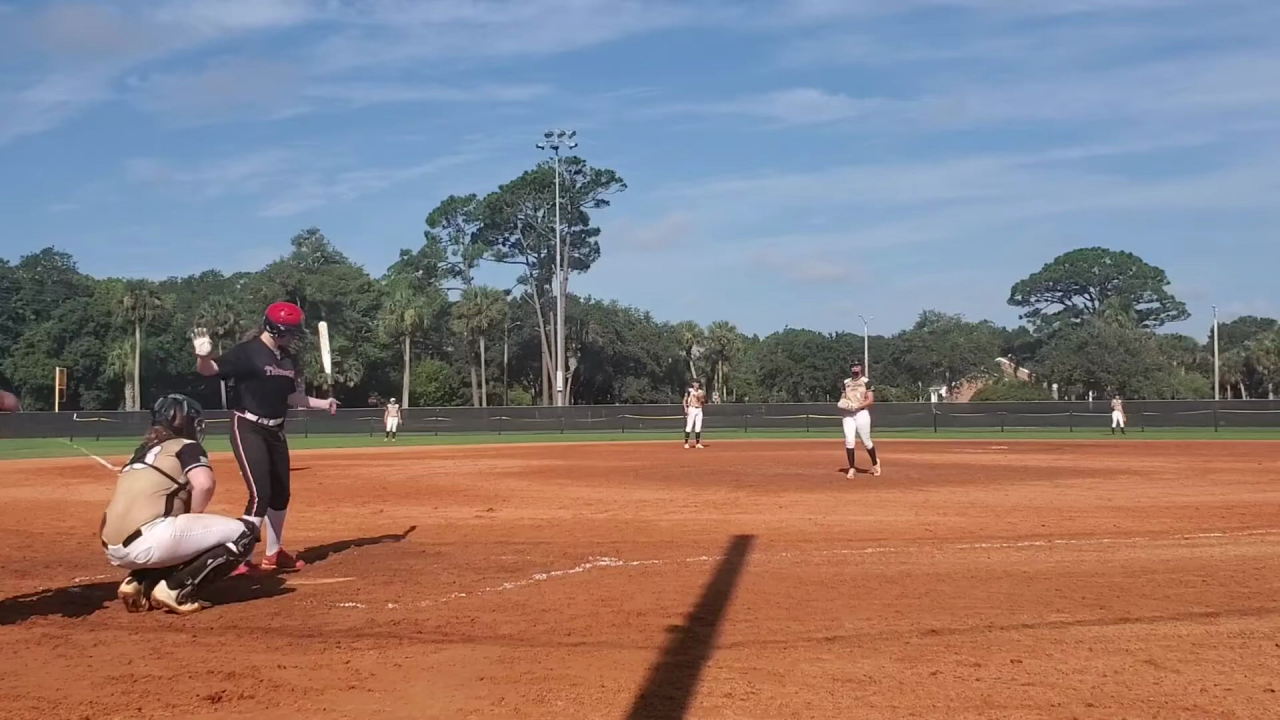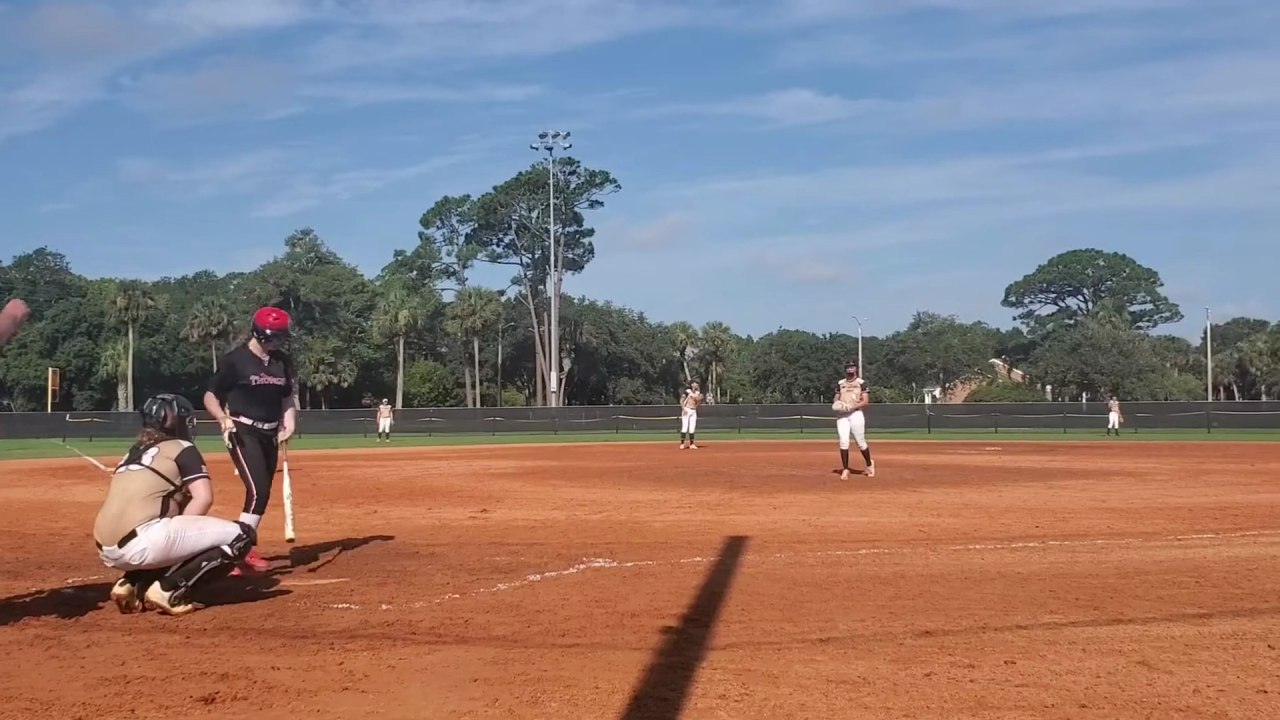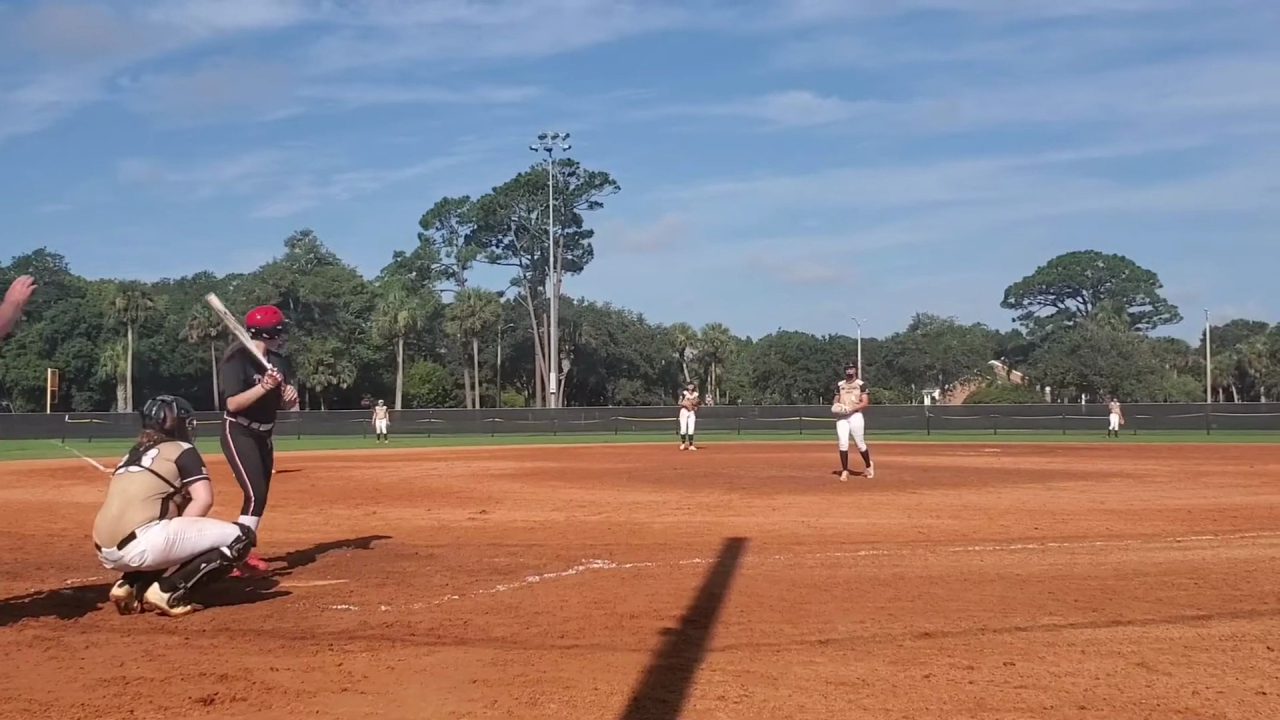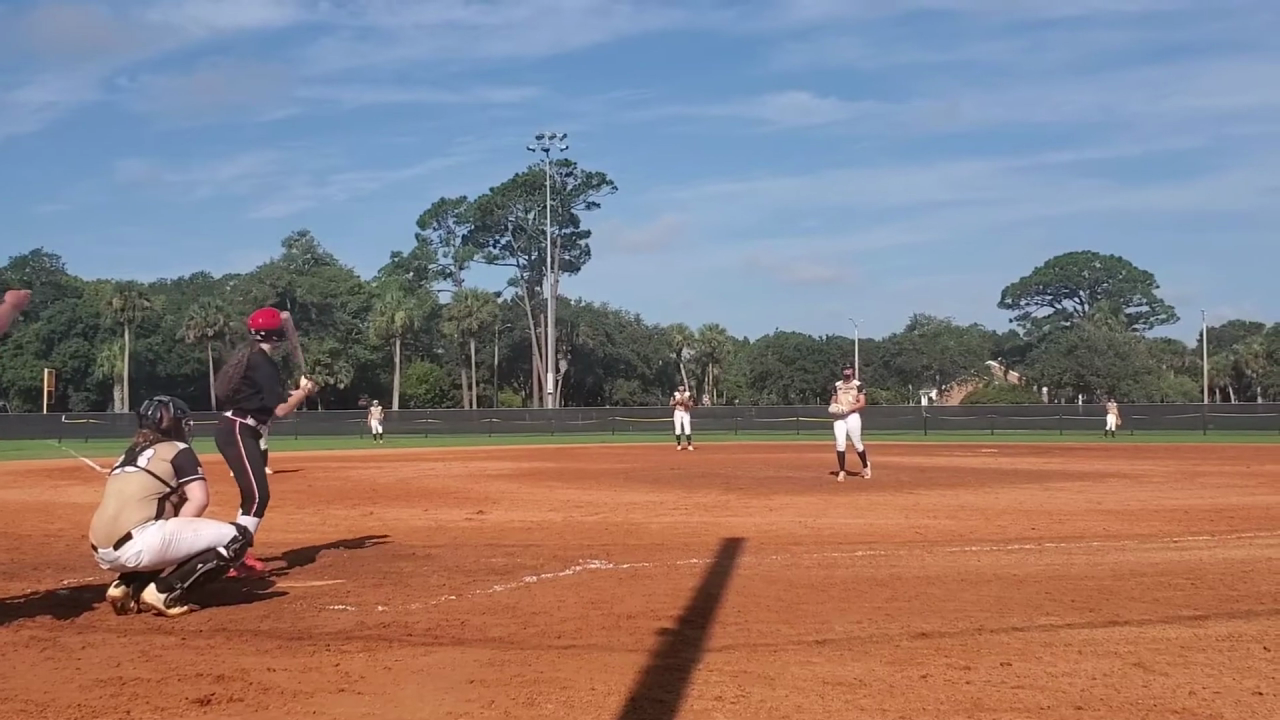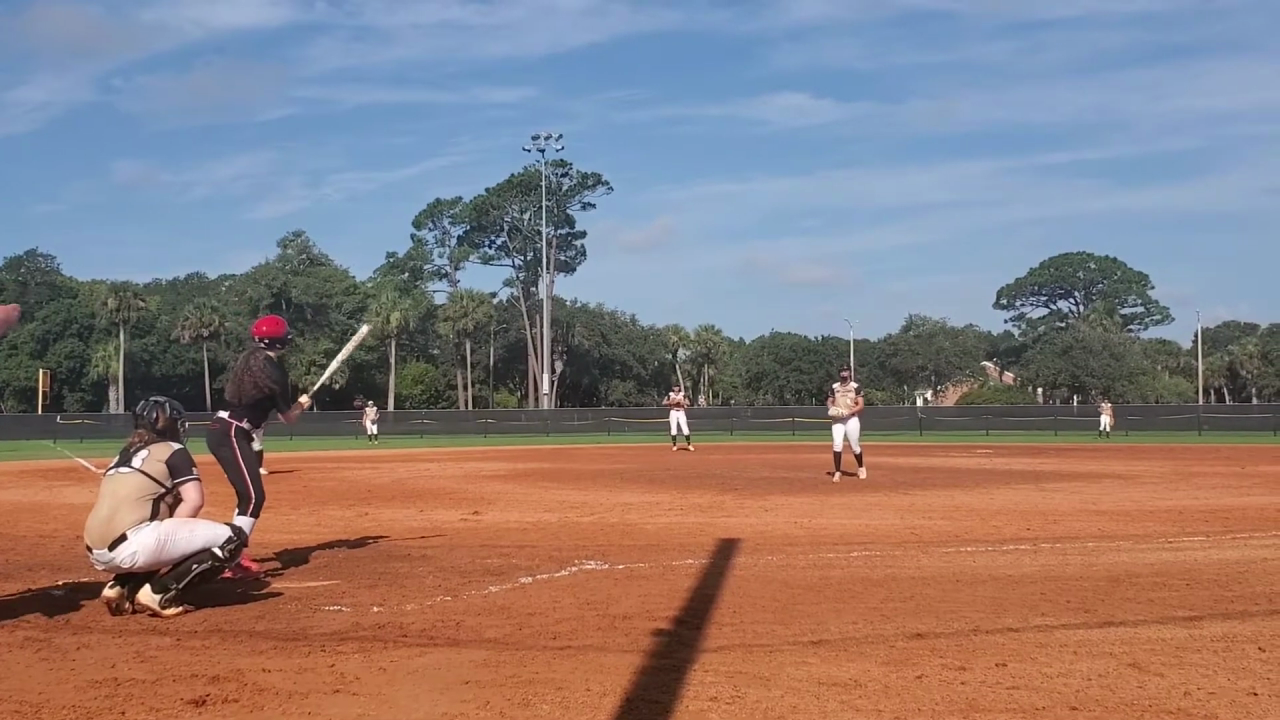
dt=0.4s
person 1, frame 1
left shoulder: (289, 358)
right shoulder: (247, 351)
right elbow: (208, 370)
left wrist: (321, 402)
right wrist: (203, 355)
left hip: (275, 430)
right hip: (248, 429)
left knee: (281, 493)
right knee: (260, 494)
left ankle: (273, 553)
person 1, frame 2
left shoulder: (282, 361)
right shoulder: (235, 360)
left elbow: (288, 399)
right elbow: (210, 394)
left wrist: (289, 426)
right wrist: (224, 420)
left hip: (270, 434)
right hip: (244, 433)
left knee: (262, 493)
right knee: (258, 492)
person 1, frame 3
left shoulder: (277, 360)
right shoulder: (237, 360)
left elbow: (287, 401)
right elbow: (231, 404)
left wrist: (290, 394)
right wrist: (264, 387)
left hip: (263, 435)
right hip: (238, 433)
left knee: (260, 495)
right knee: (255, 495)
person 1, frame 4
left shoulder: (258, 358)
right shoulder: (261, 363)
left elbow: (274, 400)
right elbow: (279, 410)
left wrist: (300, 391)
right wrist: (302, 392)
left hip: (246, 433)
right hip: (237, 433)
left knee: (253, 496)
right knee: (258, 496)
person 1, frame 5
left shoulder: (250, 361)
right shoulder: (274, 371)
right elbow: (287, 416)
left wrist: (295, 404)
right wrist: (301, 405)
left hip: (224, 432)
right hip: (231, 435)
left knee: (248, 496)
right knee: (254, 497)
right ankle: (232, 561)
person 2, frame 1
left shoulder: (143, 451)
right shoulder: (185, 446)
right elbow: (204, 483)
right wrist: (195, 516)
left hip: (115, 548)
right hip: (147, 539)
right knee: (244, 533)
left ankle: (139, 583)
right ankle: (175, 589)
person 2, frame 2
left shoulder: (135, 452)
right shoulder: (182, 448)
right elbow: (203, 498)
right wrist: (179, 534)
left hip: (107, 549)
right hip: (140, 542)
right knee: (241, 535)
left ankle: (132, 586)
right ankle: (168, 590)
person 2, frame 3
left shoulder: (134, 453)
right shoulder: (182, 450)
right elbow: (203, 499)
right wrist: (178, 535)
left hip: (107, 551)
right hip: (140, 544)
right knee: (240, 537)
left ankle: (130, 585)
right ankle: (167, 591)
person 2, frame 4
left shoulder: (130, 453)
right shoulder: (177, 450)
right elbow: (199, 500)
right wrist: (175, 536)
right hip: (136, 544)
right knee: (237, 537)
left ankle: (126, 587)
right ankle: (164, 592)
person 2, frame 5
left shoulder: (125, 454)
right shoulder: (172, 450)
right elbow: (194, 500)
right wrist: (169, 536)
left hip: (98, 552)
right hip: (130, 545)
right knee: (232, 537)
left ankle: (121, 587)
right ankle: (159, 593)
